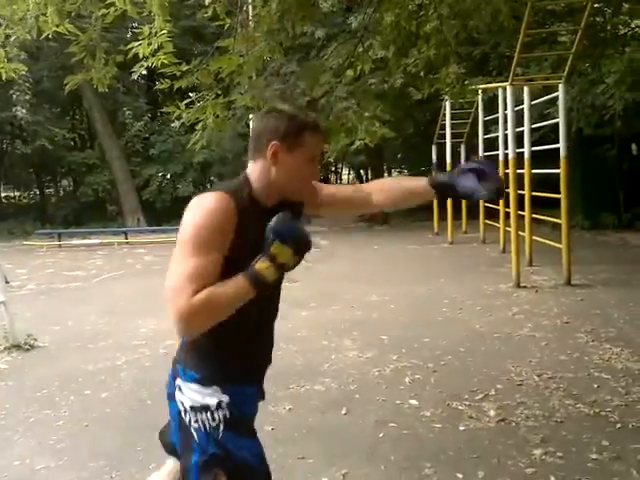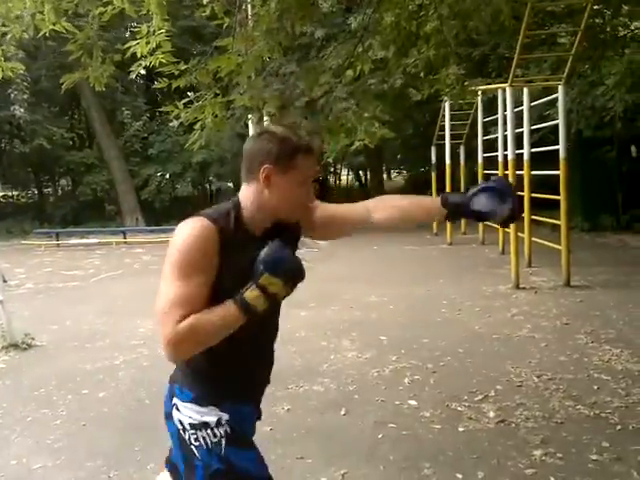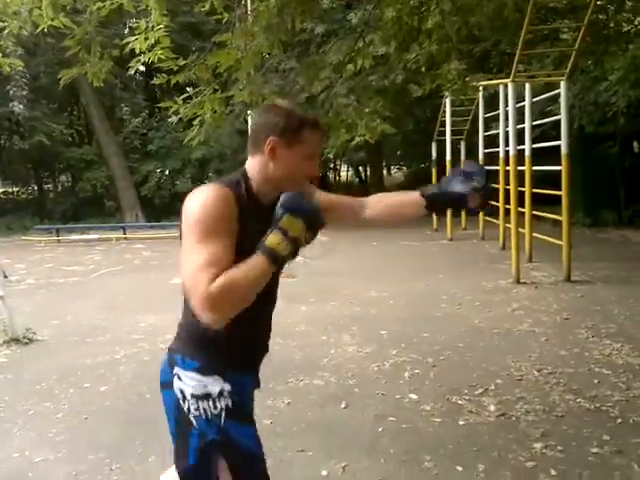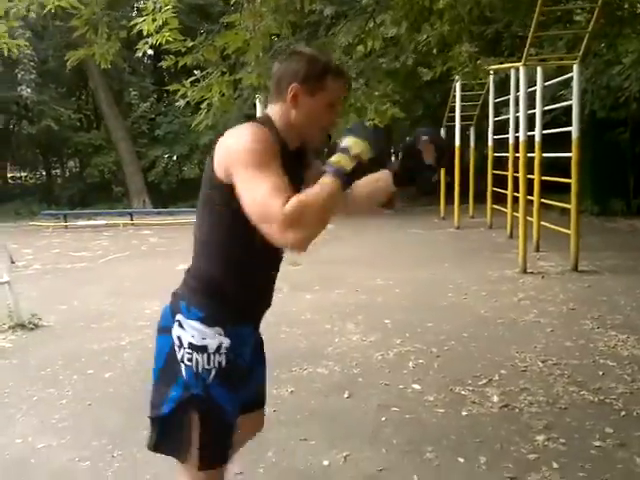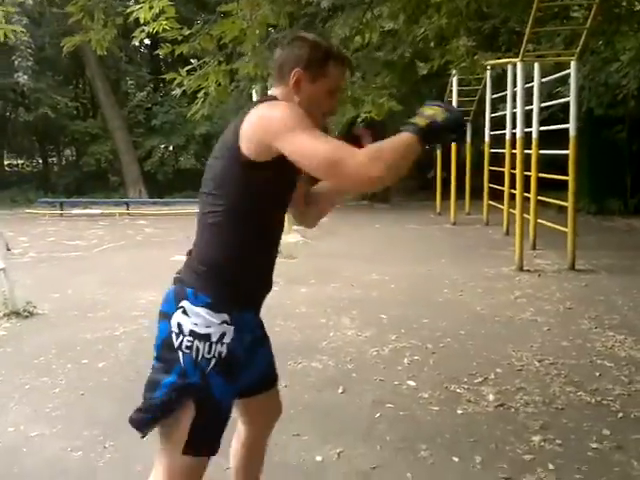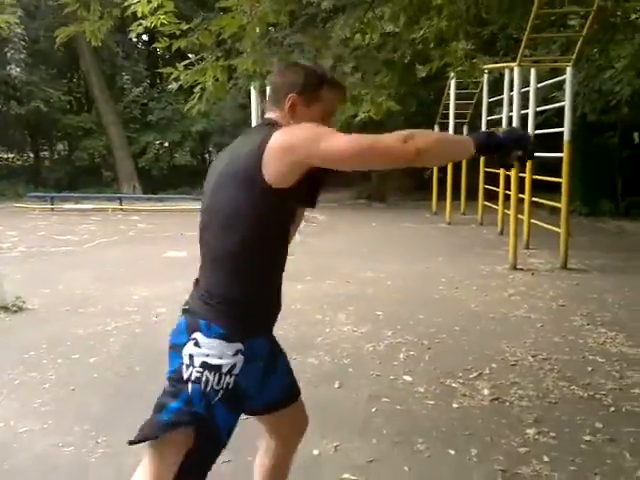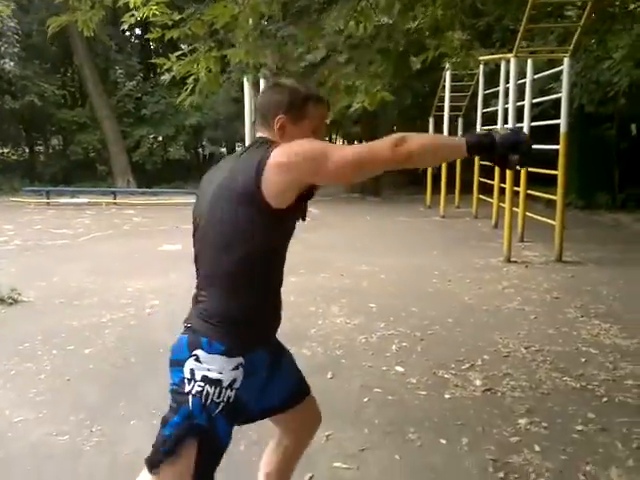
dt=0.1s
person 1, frame 1
left shoulder: (290, 197)
right shoulder: (213, 210)
left elbow: (369, 194)
right elbow: (188, 318)
left wrist: (448, 185)
right wrist: (268, 263)
left hip: (236, 384)
right hip: (206, 391)
person 1, frame 2
left shoulder: (290, 218)
right shoulder: (199, 234)
left elbow: (374, 213)
right elbow: (175, 341)
left wrist: (460, 204)
right wrist: (259, 293)
left hip: (233, 399)
right hip: (204, 407)
person 1, frame 3
left shoulder: (293, 198)
right shoulder: (210, 201)
left elbow: (364, 210)
right elbow: (212, 308)
left wrist: (440, 196)
right wrist: (278, 244)
left hip: (234, 372)
right hip: (202, 377)
person 1, frame 4
left shoulder: (290, 150)
right shoulder: (250, 142)
left elbow: (345, 199)
right elbow: (292, 231)
left wrist: (400, 172)
right wrist: (346, 163)
left hip: (239, 327)
right hip: (205, 330)
left knee: (247, 425)
person 1, frame 5
left shoulder: (273, 139)
right shoulder: (273, 118)
left elbow: (308, 214)
right elbow: (361, 173)
left wrist: (340, 178)
right wrist: (425, 127)
left hip: (235, 311)
right hip: (205, 315)
left knee: (263, 413)
person 1, frame 6
left shoulder: (237, 154)
right shoulder: (291, 143)
right elbow: (401, 149)
left wrist: (302, 195)
right wrist: (486, 143)
left hip: (244, 333)
right hip: (218, 343)
left knee: (290, 426)
person 1, frame 7
left shoulder: (224, 173)
right shoulder: (285, 162)
right elbow: (395, 149)
right wrist: (480, 143)
left hip: (251, 345)
right hip: (215, 358)
left knee: (303, 420)
